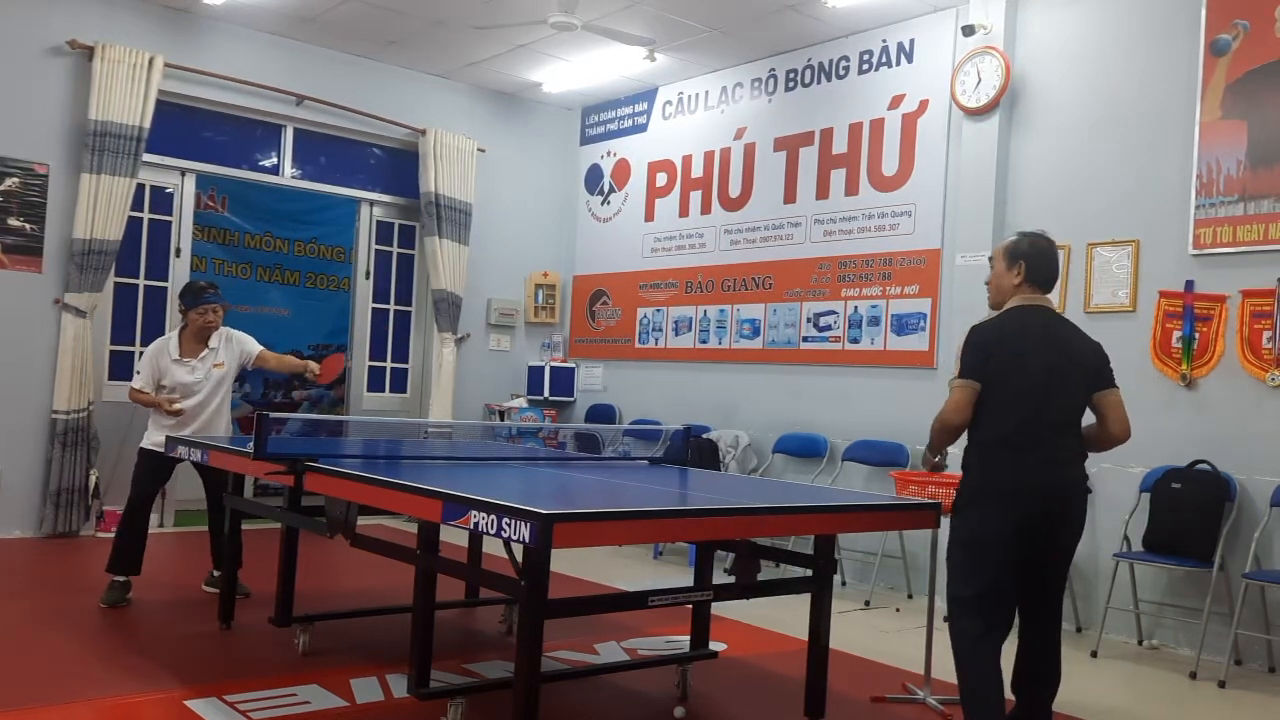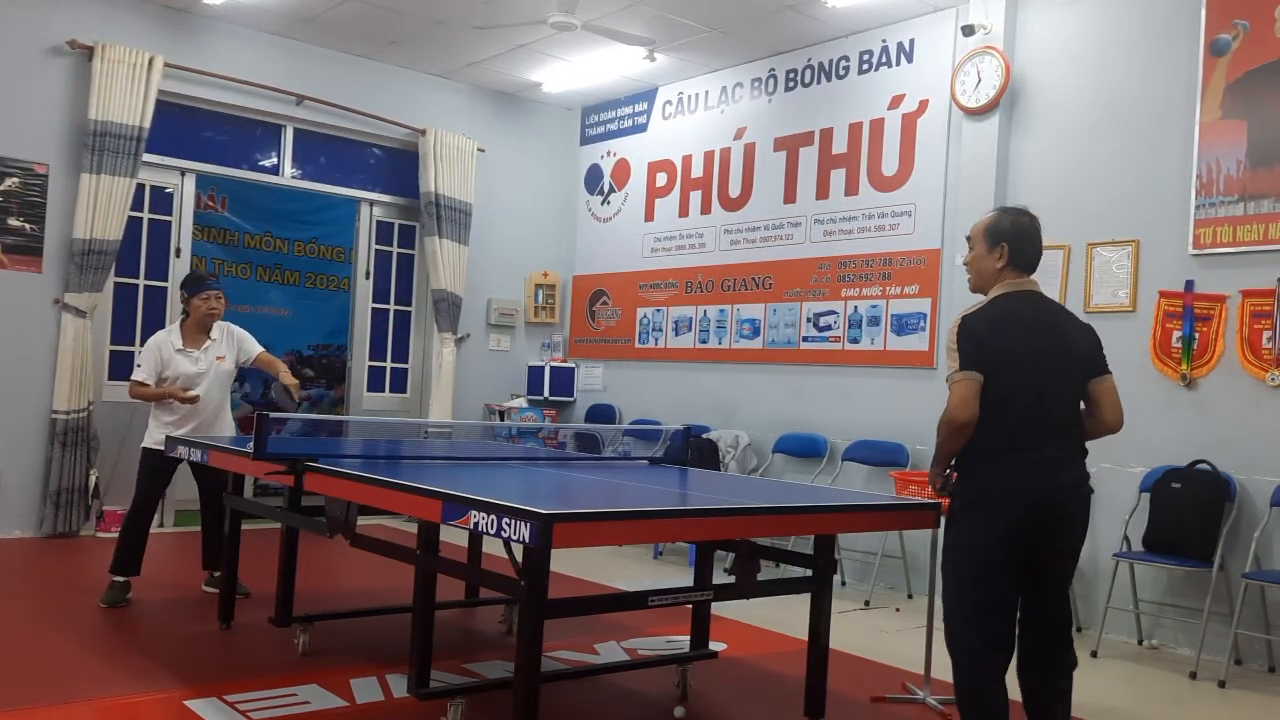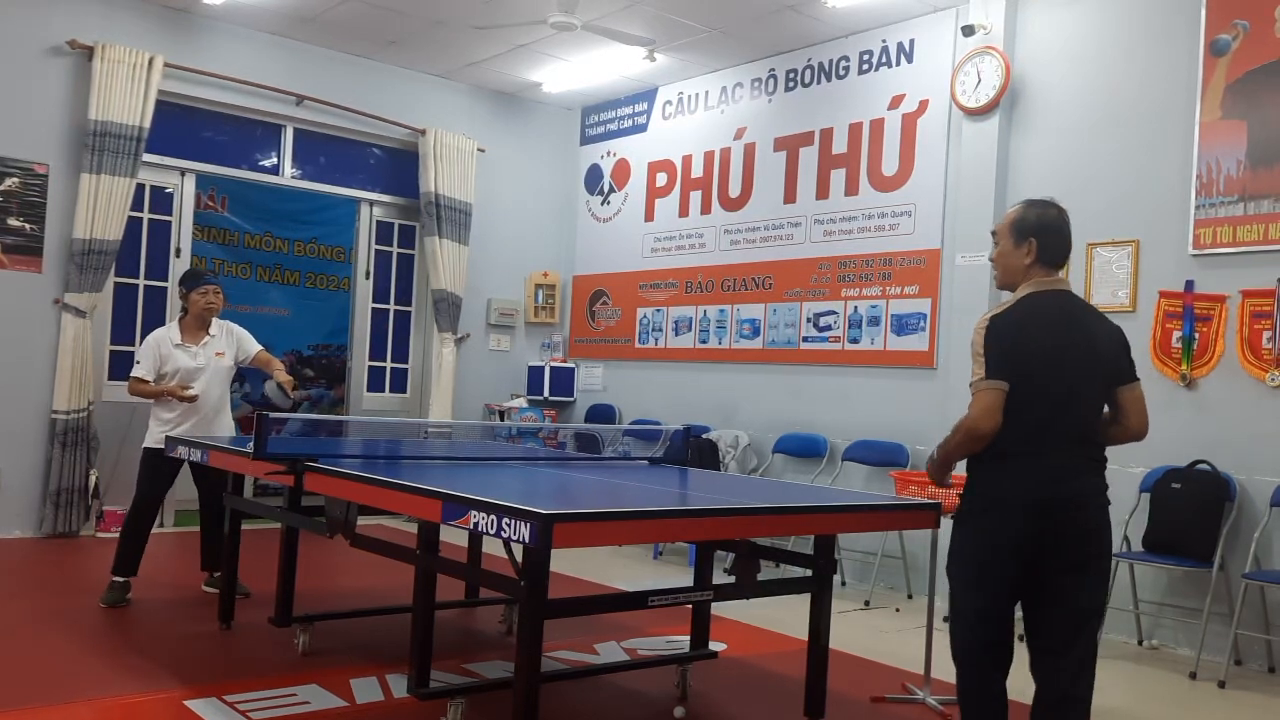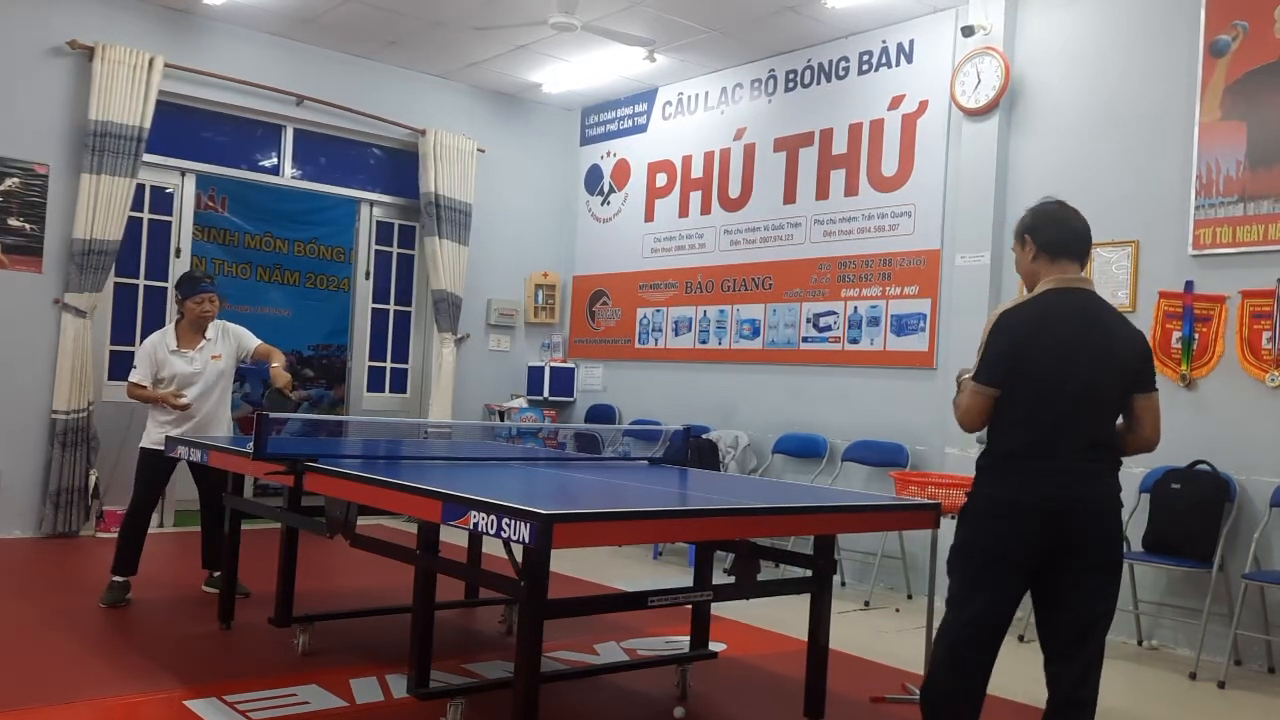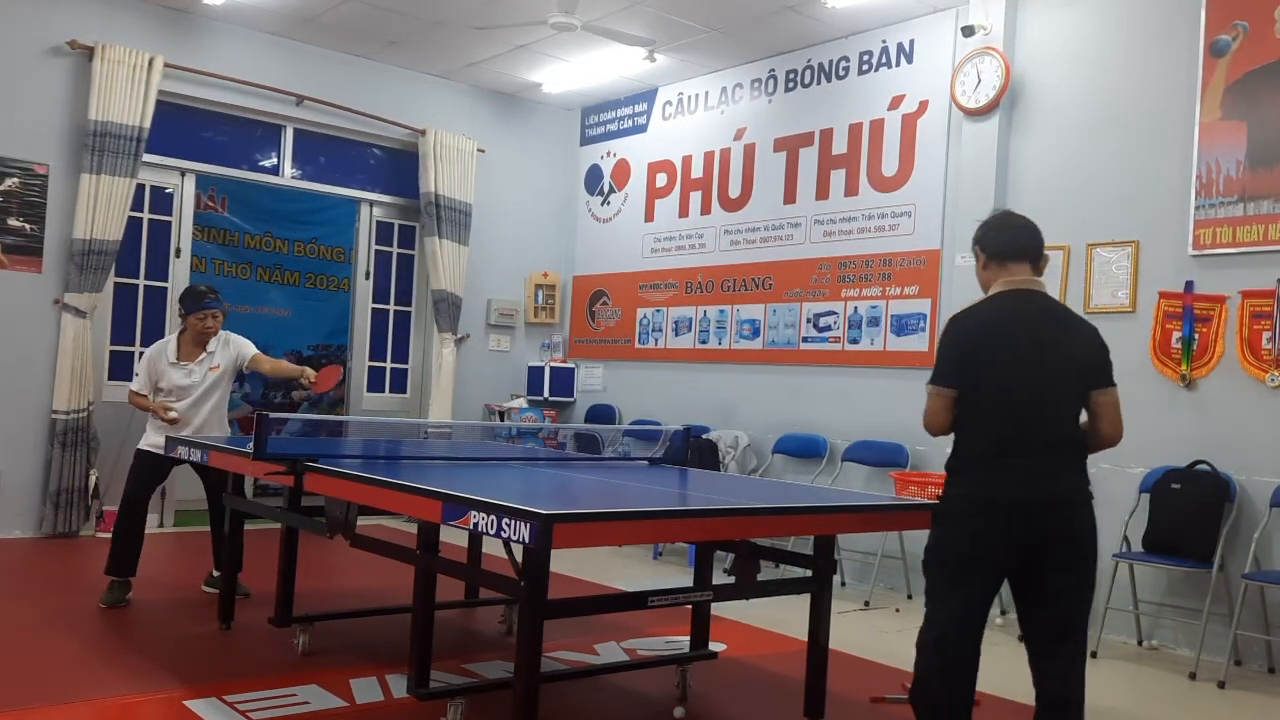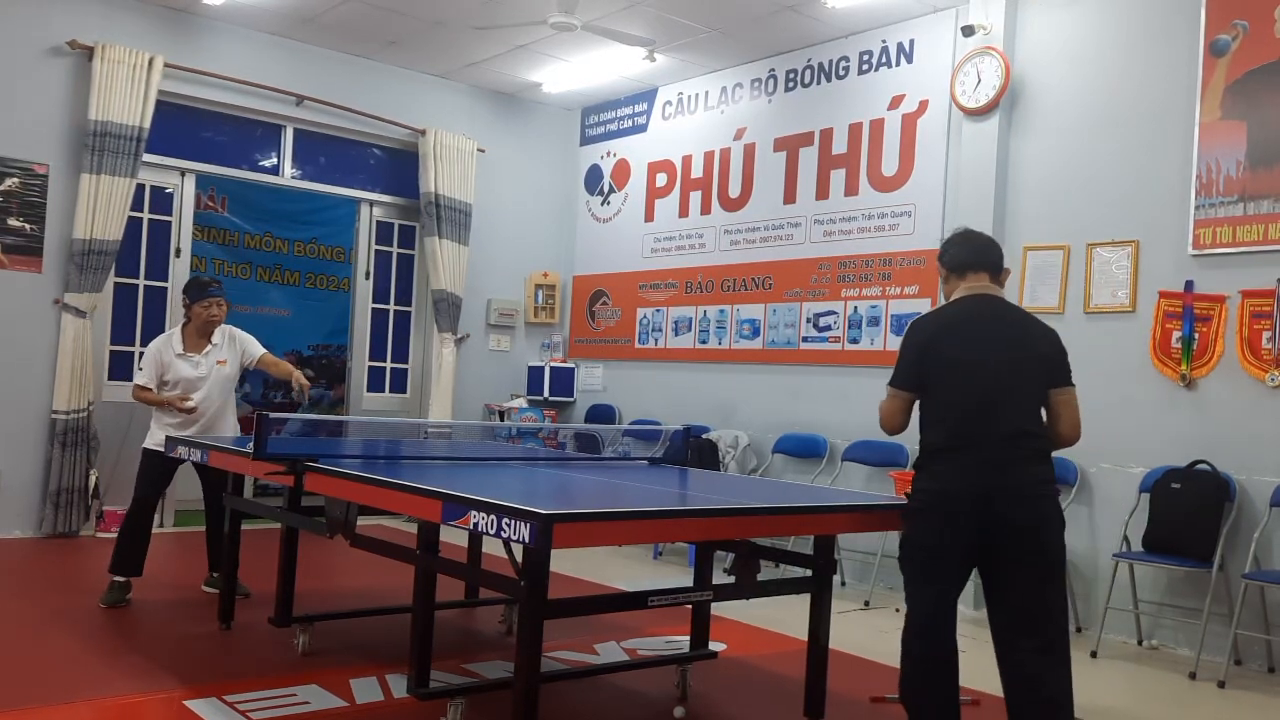
dt=0.4s
person 1, frame 1
left shoulder: (986, 335)
right shoulder: (1085, 345)
left elbow: (955, 417)
right elbow: (1116, 430)
left wrist: (933, 452)
left hip: (994, 494)
right hip: (1062, 496)
left knee: (977, 623)
right knee: (1042, 617)
person 1, frame 2
left shoulder: (976, 324)
right shoulder: (1077, 329)
left elbow: (962, 414)
right elbow: (1108, 417)
left wrist: (941, 465)
left hip: (991, 497)
right hip: (1064, 496)
left knee: (978, 634)
right knee: (1050, 629)
person 1, frame 3
left shoulder: (1003, 325)
right shoulder: (1105, 331)
left elbow: (983, 422)
right elbow: (1133, 424)
left wrist: (942, 458)
left hip: (1002, 504)
right hip: (1079, 507)
left knee: (980, 645)
right knee: (1068, 654)
person 1, frame 4
left shoulder: (1015, 321)
right shoulder: (1127, 335)
left elbow: (972, 418)
right elbow: (1144, 436)
left wrist: (966, 387)
left hip: (1008, 505)
right hip: (1090, 511)
left knee: (965, 641)
right knee: (1076, 656)
person 1, frame 5
left shoulder: (967, 326)
right shoulder: (1083, 333)
left elbow: (937, 422)
right elbow: (1108, 430)
left hip: (978, 503)
right hip: (1061, 507)
left knee: (949, 637)
right knee: (1060, 652)
person 1, frame 6
left shoulder: (928, 329)
right shoulder: (1041, 334)
left elbow: (893, 421)
right elbow: (1067, 430)
left wrist: (885, 403)
left hip: (945, 494)
right hip: (1026, 496)
left knee: (928, 629)
right knee: (1036, 641)
person 2, frame 1
left shoulder: (233, 341)
right shoulder: (159, 350)
left elbow: (271, 359)
right elbow: (136, 393)
left wrist: (304, 365)
right wrist: (159, 403)
left hip: (213, 440)
right hip: (162, 440)
left knee: (224, 505)
right knee: (137, 503)
left ankle: (219, 573)
right ankle: (120, 578)
person 2, frame 2
left shoulder: (232, 336)
right shoulder: (160, 343)
left elbow: (267, 360)
right elbow: (136, 389)
left wrist: (283, 373)
right wrist: (170, 393)
left hip: (214, 439)
right hip: (165, 439)
left knee: (218, 506)
right knee: (143, 505)
left ankle: (217, 573)
right ankle: (120, 578)
person 2, frame 3
left shoulder: (231, 334)
right shoulder: (159, 339)
left elbow: (265, 359)
right elbow: (135, 386)
left wrist: (279, 372)
right wrist: (168, 391)
left hip: (214, 439)
right hip: (166, 438)
left knee: (217, 506)
right knee: (144, 505)
left ankle: (216, 573)
right ankle: (120, 579)
person 2, frame 4
left shoulder: (230, 334)
right shoulder: (155, 343)
left elbow: (271, 352)
right elbow: (134, 389)
left wrist: (277, 367)
right wrist: (162, 397)
left hip: (213, 438)
right hip: (163, 438)
left knee: (219, 505)
right knee: (141, 504)
left ankle: (217, 573)
right ankle: (120, 579)
person 2, frame 5
left shoulder: (231, 345)
right shoulder: (156, 354)
left elbow: (266, 364)
right elbow: (135, 395)
left wrist: (300, 371)
right wrist: (155, 409)
right hip: (160, 442)
left knee: (229, 504)
right knee: (132, 502)
left ankle: (220, 573)
right ankle: (120, 579)
person 2, frame 6
left shoulder: (235, 340)
right shoulder: (161, 346)
left elbow: (271, 362)
right elbow: (139, 391)
left wrist: (294, 374)
right wrist: (168, 401)
left hip: (217, 440)
right hip: (167, 439)
left knee: (222, 506)
right knee: (142, 504)
left ankle: (217, 573)
right ankle: (121, 579)
